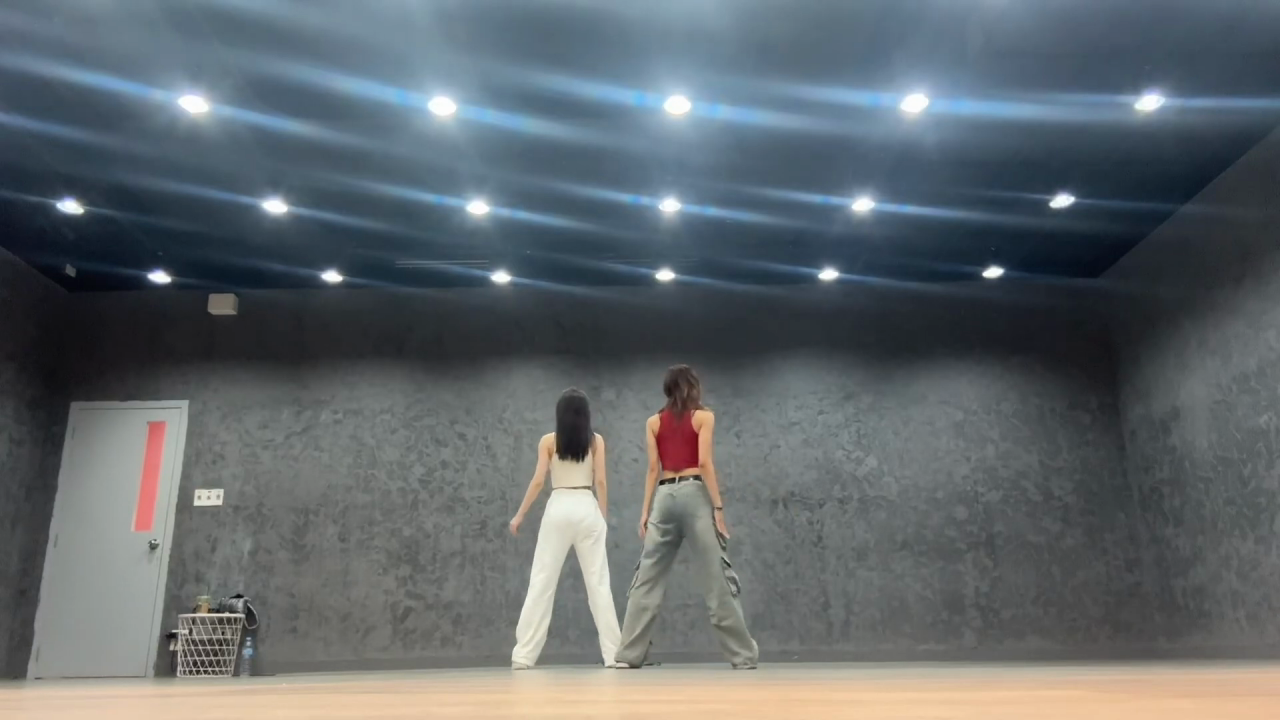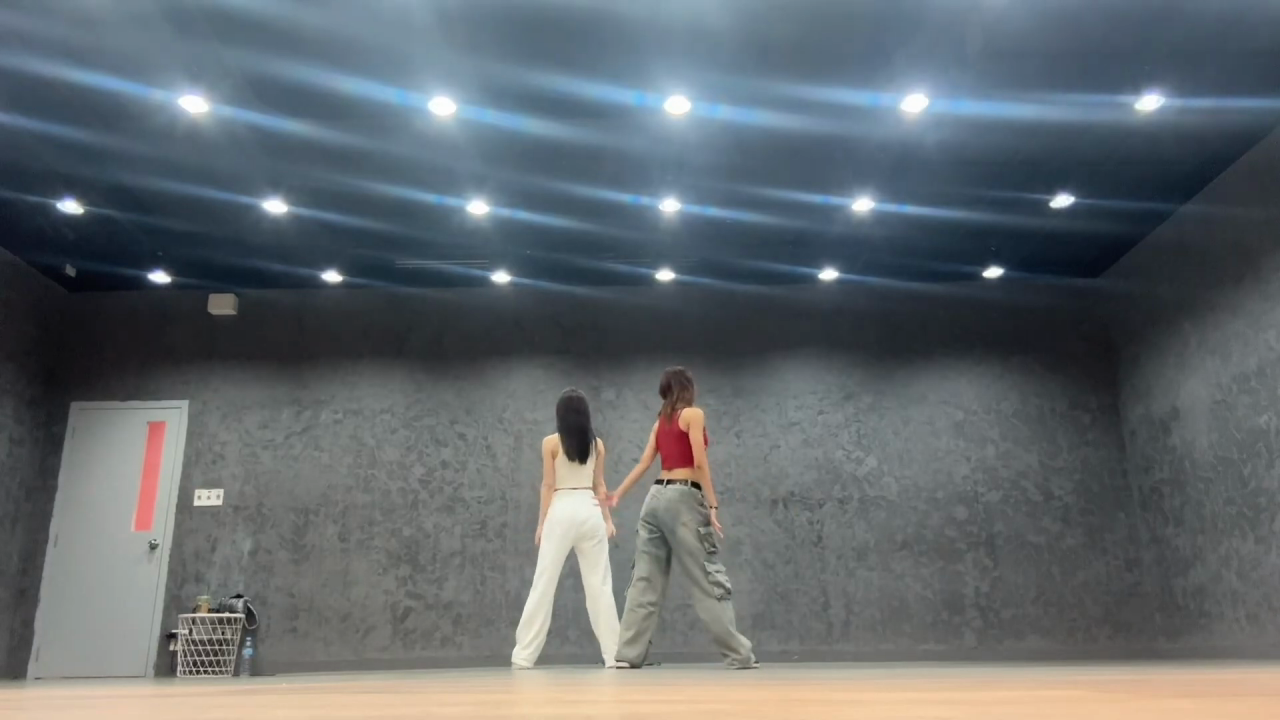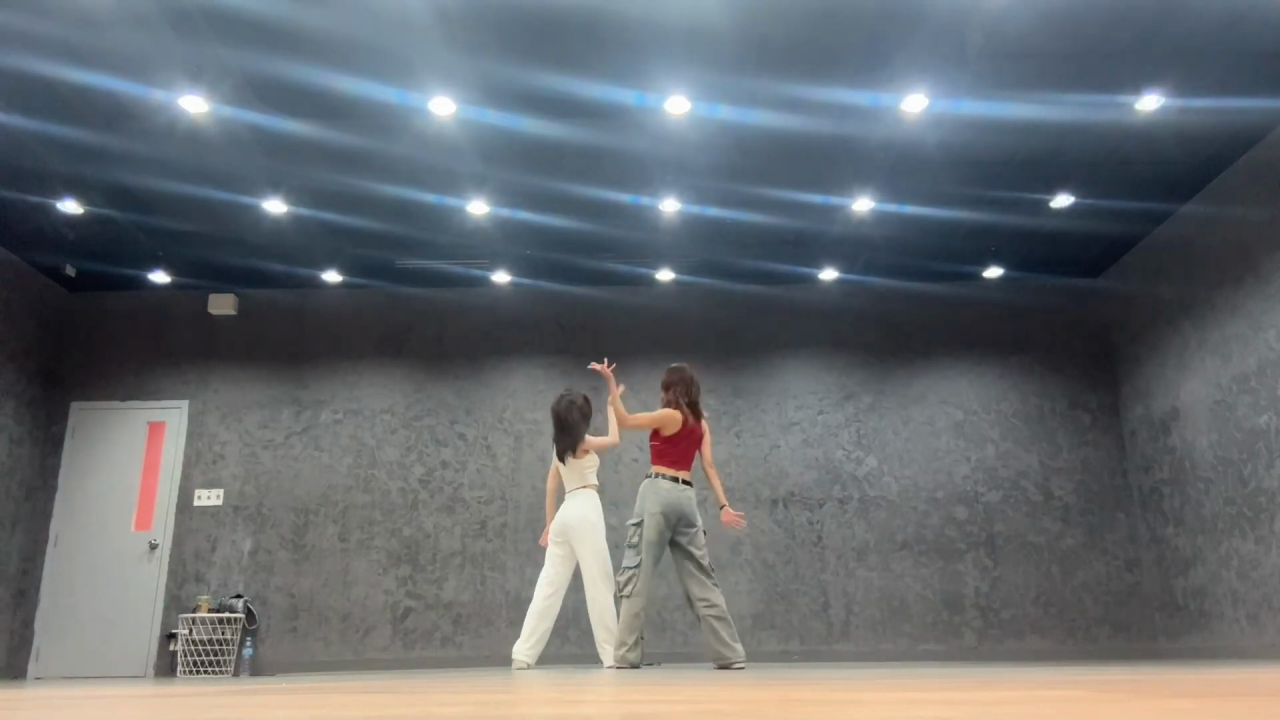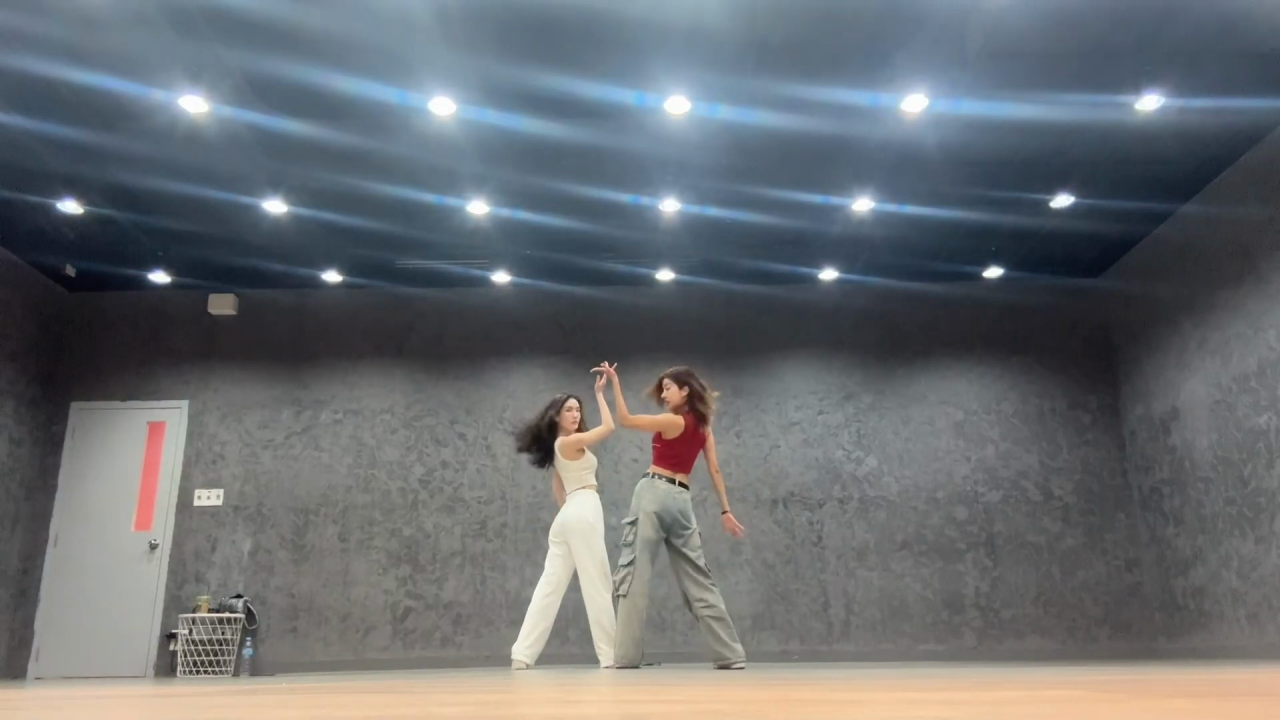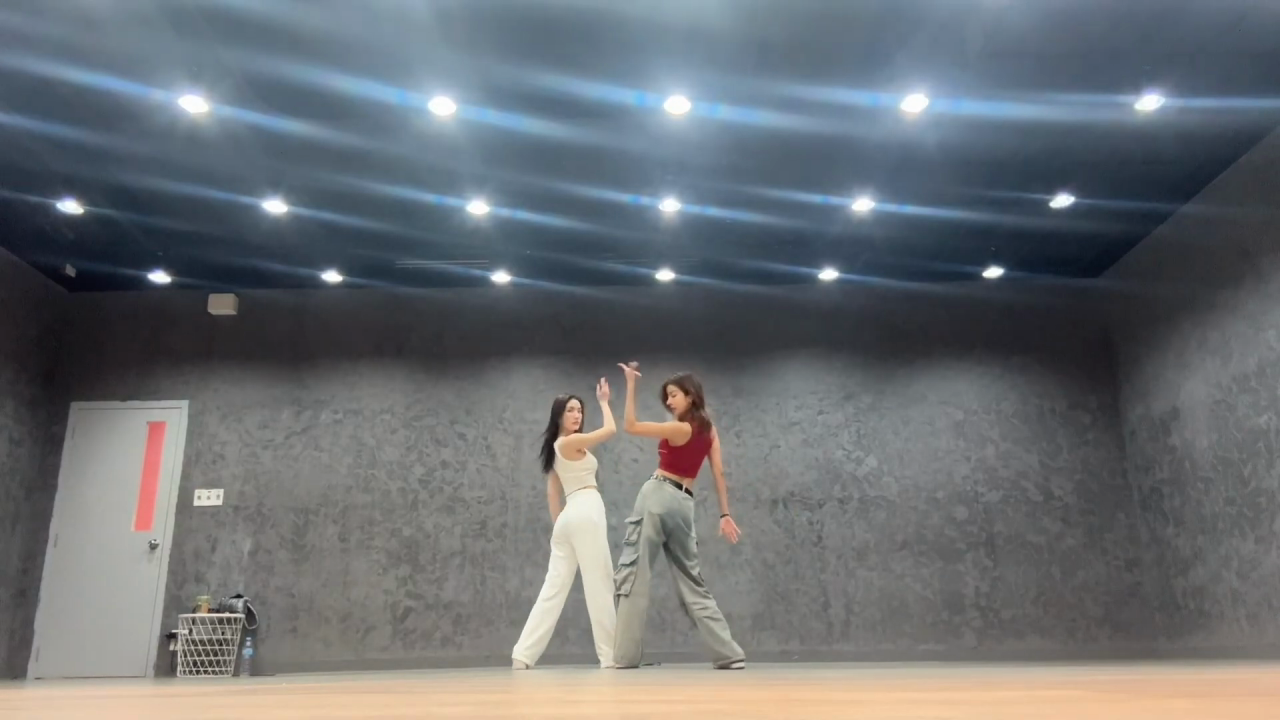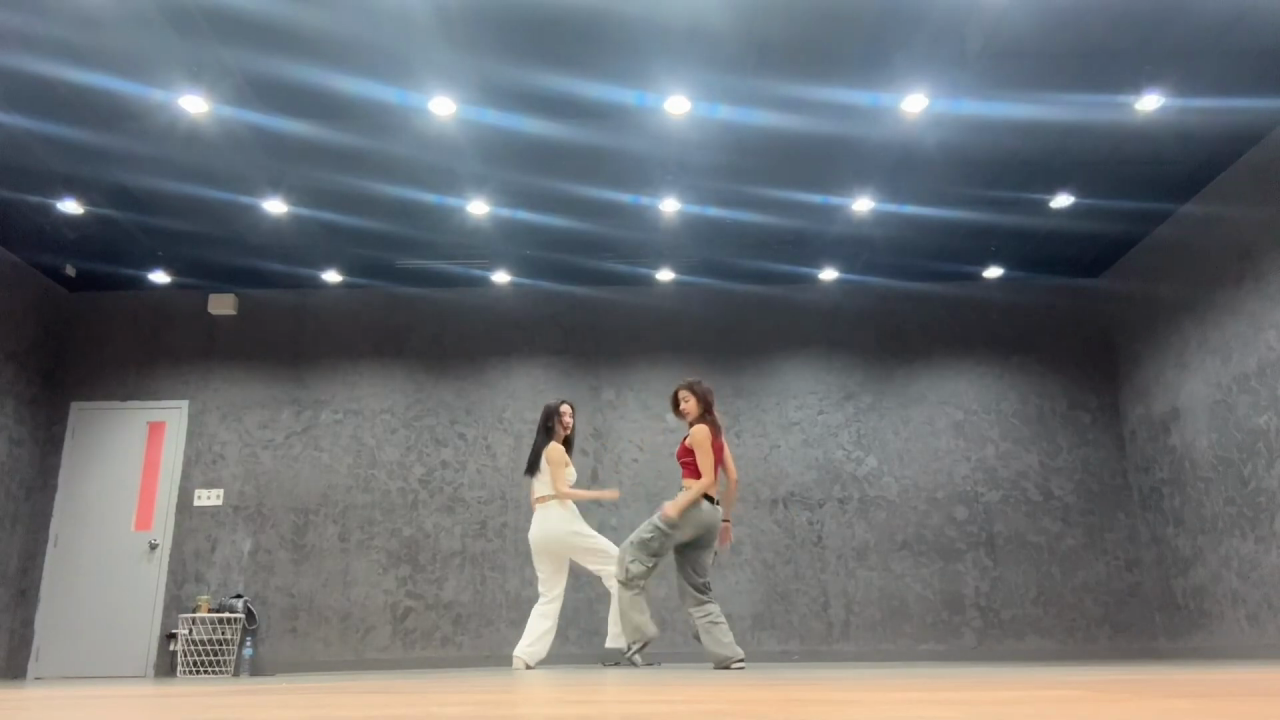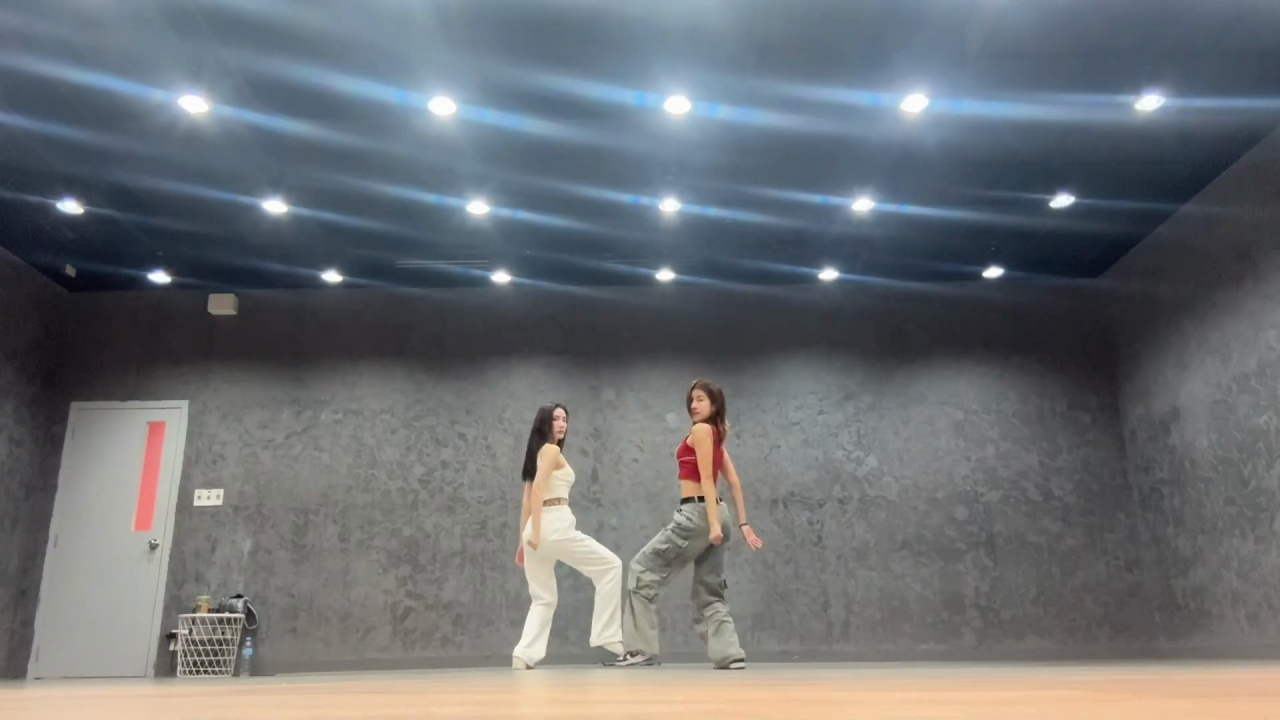
dt=0.3s
person 1, frame 1
left shoulder: (654, 422)
right shoulder: (703, 416)
left elbow: (653, 469)
right elbow: (704, 464)
left wrist: (645, 511)
right wrist: (718, 507)
left hip: (665, 497)
right hip: (695, 495)
left knee: (648, 579)
right knee: (718, 576)
left ankle: (628, 654)
right ankle: (744, 655)
person 1, frame 2
left shoulder: (661, 421)
right shoulder: (693, 414)
left elbow: (645, 462)
right elbow: (699, 463)
left wrist: (618, 493)
right wrist: (712, 506)
left hip: (655, 498)
right hip: (683, 499)
left knee: (645, 581)
right knee: (708, 579)
left ankle: (628, 654)
right ankle: (739, 655)
person 1, frame 3
left shoulder: (669, 416)
right shoulder: (700, 422)
left elbow: (624, 421)
right elbow: (709, 466)
left wrist: (611, 382)
right wrist: (724, 506)
left hip: (658, 493)
right hip: (686, 498)
left knee: (637, 572)
right knee: (701, 578)
left ankle: (626, 655)
right ankle: (730, 654)
person 1, frame 4
left shoulder: (673, 421)
right shoulder: (702, 424)
left elbow: (625, 420)
right elbow: (715, 469)
left wrist: (614, 381)
right wrist: (725, 511)
left hip: (653, 493)
right hip: (680, 500)
left knee: (634, 573)
right knee: (698, 578)
left ankle: (626, 655)
right ankle: (730, 654)
person 1, frame 5
left shoulder: (680, 429)
right shoulder: (708, 428)
left elbow: (630, 425)
right elbow: (719, 472)
left wrist: (631, 385)
right wrist: (725, 514)
left hip: (656, 497)
right hip: (682, 504)
left knee: (633, 575)
right knee: (691, 581)
left ankle: (625, 655)
right ankle: (729, 653)
person 1, frame 6
left shoulder: (699, 431)
right shoulder: (715, 432)
left elbow: (708, 478)
right elbow: (732, 478)
left wrist: (677, 504)
right wrist: (726, 519)
left hip: (692, 509)
right hip: (710, 513)
left knee: (631, 559)
right knee: (697, 589)
left ankle: (638, 634)
right ankle: (728, 654)
person 1, frame 7
left shoulder: (702, 430)
right shoulder: (717, 435)
left elbow: (706, 478)
right elbow: (735, 482)
left wrist: (714, 521)
right wrist: (743, 523)
left hip: (697, 515)
right hip: (713, 516)
left knee: (643, 567)
right knee: (709, 593)
left ankle: (640, 648)
right ankle: (729, 654)
person 2, frame 1
left shoulder: (548, 441)
right shoulder: (596, 441)
left elbow: (538, 481)
right elbow: (600, 481)
left wrist: (519, 516)
right wrist: (603, 516)
left hip: (558, 509)
right hip: (587, 509)
left knee: (542, 583)
right knee: (598, 583)
left ankle: (524, 655)
right ankle: (613, 654)
person 2, frame 2
left shoulder: (551, 442)
right shoulder: (596, 443)
left elbow: (548, 484)
right elbow: (599, 484)
left wrist: (542, 523)
right wrist: (608, 519)
left hip: (561, 511)
right hip: (589, 511)
left knee: (544, 584)
right knee: (599, 585)
left ankle: (524, 656)
right ankle: (614, 654)
person 2, frame 3
left shoulder: (561, 446)
right shoulder: (581, 441)
left elbow: (551, 488)
right elbow: (614, 439)
left wrist: (548, 524)
right wrist: (612, 406)
left hip: (565, 514)
right hip: (585, 511)
left knee: (550, 586)
right knee: (599, 584)
left ankle: (523, 654)
right ankle: (611, 655)
person 2, frame 4
left shoulder: (555, 447)
right shoulder: (570, 442)
right elbow: (609, 427)
right wrist: (599, 394)
left hip: (567, 516)
right hip: (584, 512)
left knee: (550, 586)
right knee: (597, 584)
left ankle: (523, 653)
right ankle: (609, 654)
person 2, frame 5
left shoulder: (555, 448)
right shoulder: (570, 440)
right elbow: (610, 429)
left wrist: (556, 525)
right wrist: (603, 401)
left hip: (567, 516)
right hip: (587, 512)
left knee: (554, 588)
right knee: (599, 584)
left ankle: (523, 654)
right ankle: (610, 655)
person 2, frame 6
left shoulder: (540, 452)
right shoulder: (556, 449)
right elbow: (561, 491)
right wrist: (600, 494)
left hip: (539, 528)
right hip: (562, 522)
left knee: (549, 596)
right knee: (617, 567)
left ankle: (525, 654)
right ankle: (621, 638)
person 2, frame 7
left shoulder: (535, 454)
right shoulder: (551, 450)
right elbow: (539, 487)
left wrist: (523, 541)
right wrist: (536, 531)
left hip: (538, 530)
right hip: (555, 525)
left knee: (543, 599)
right knee: (610, 567)
left ankle: (524, 655)
right ankle: (607, 638)
